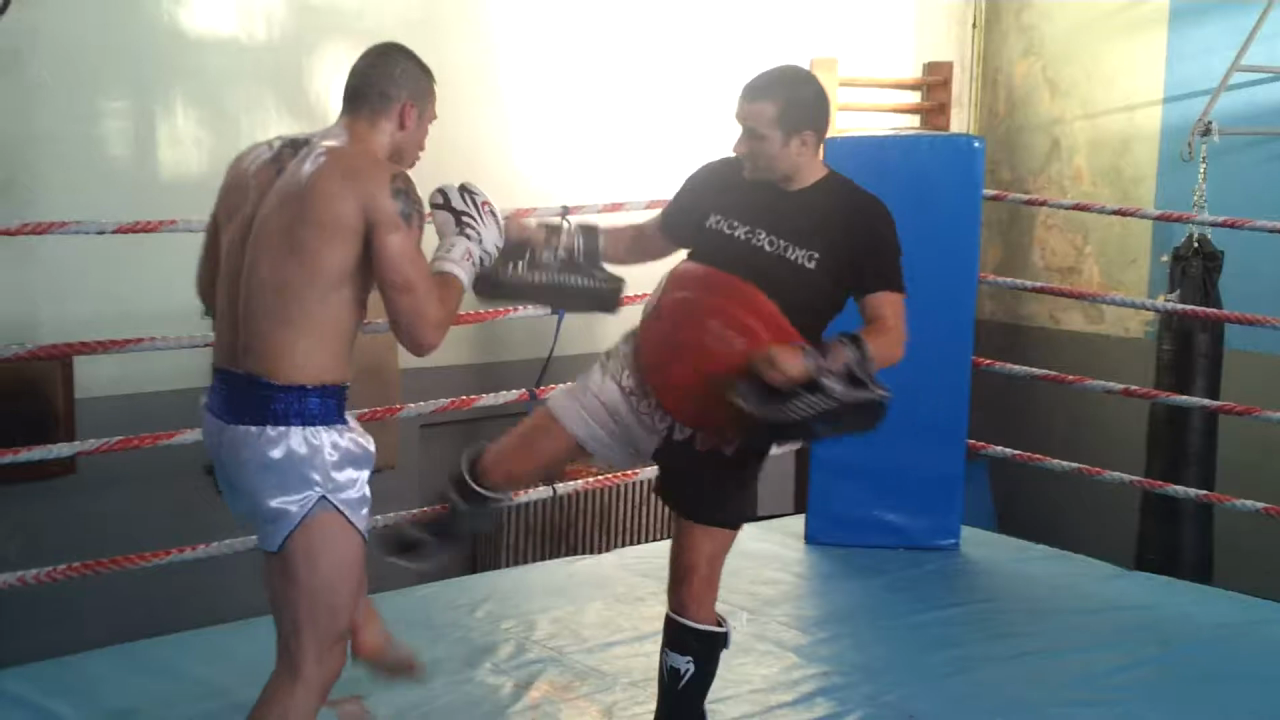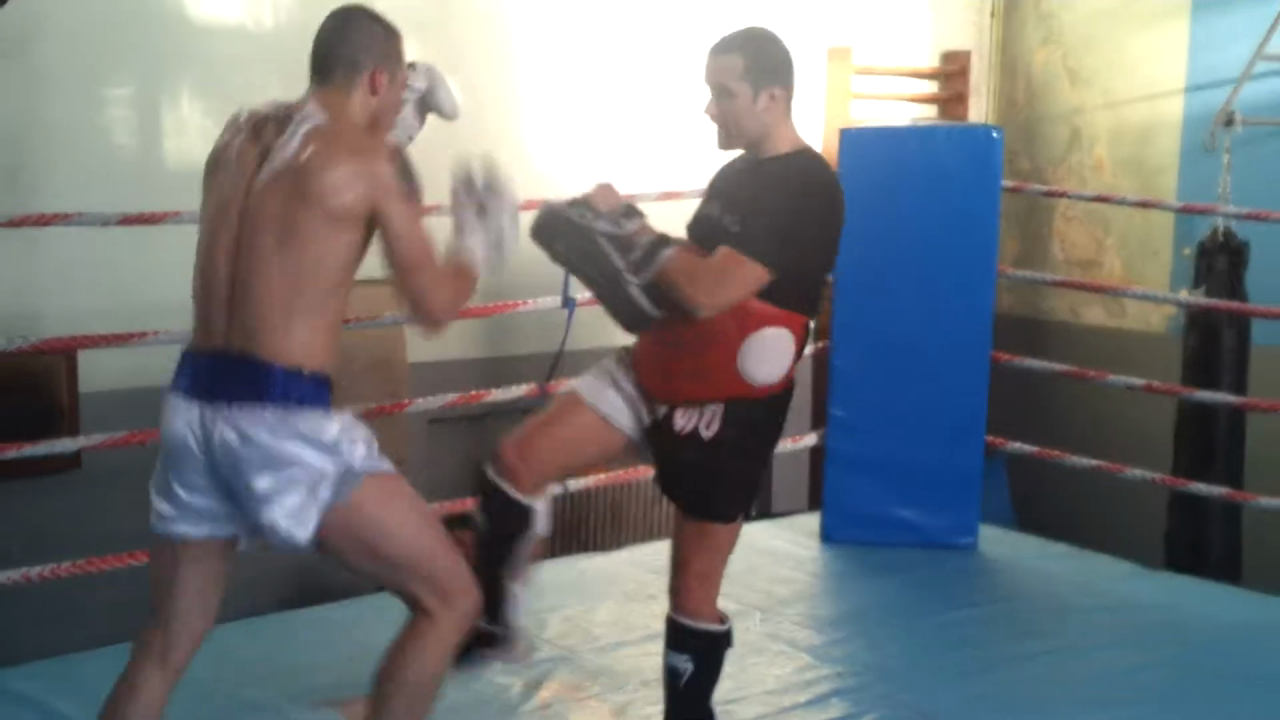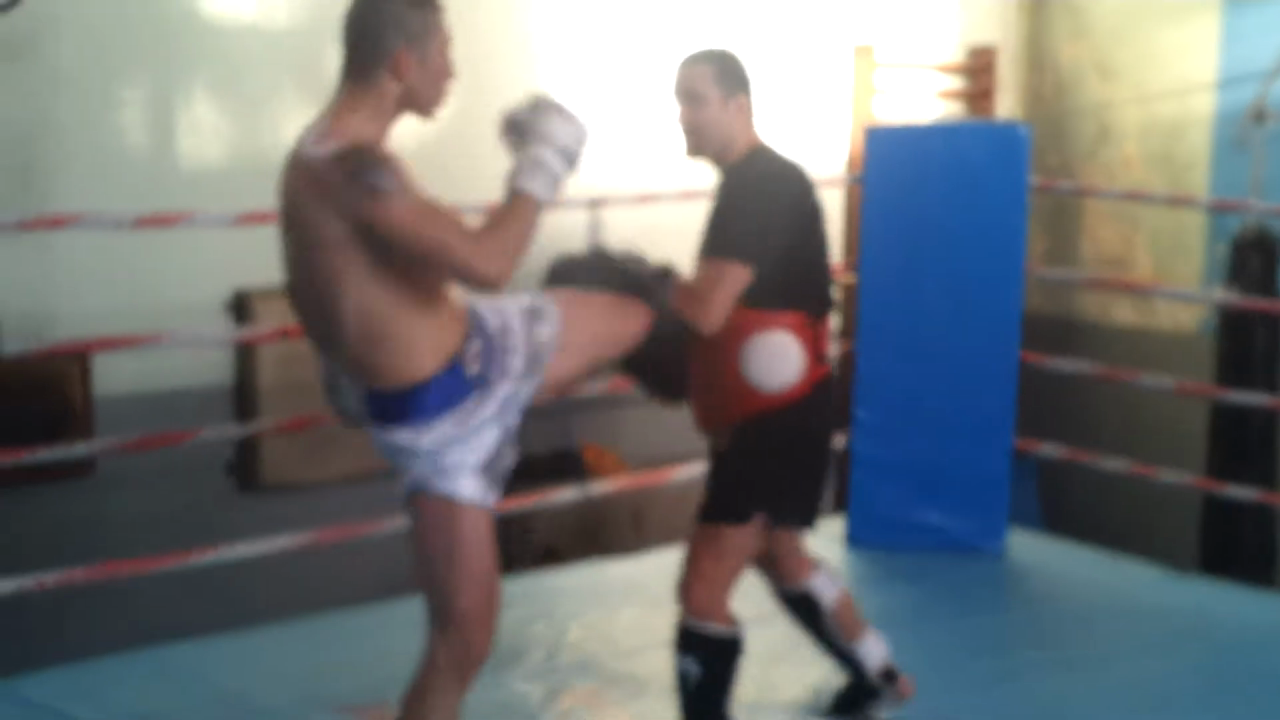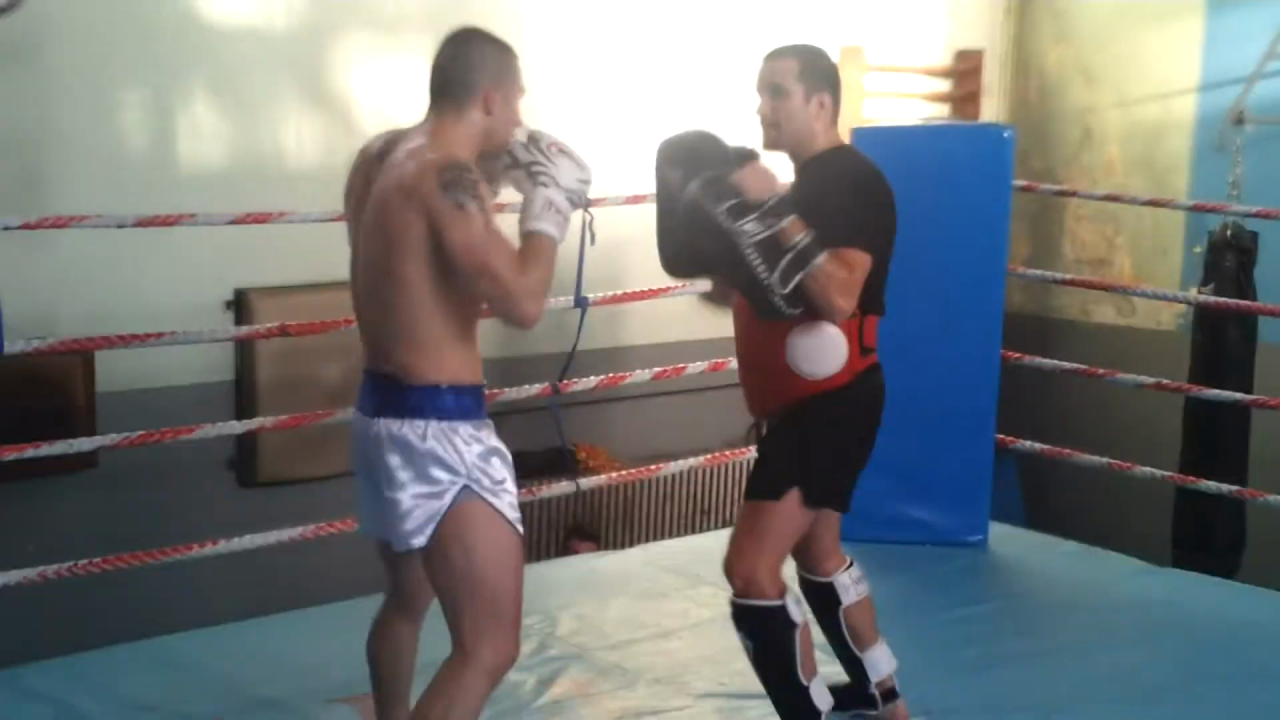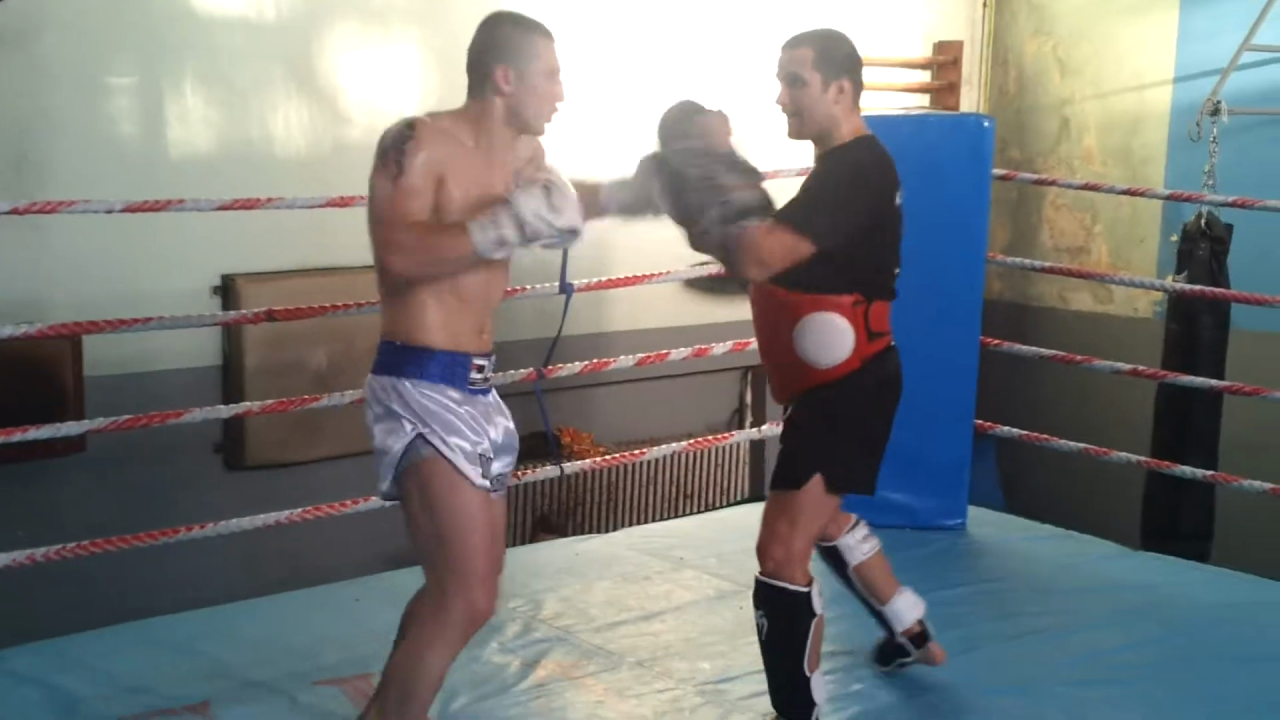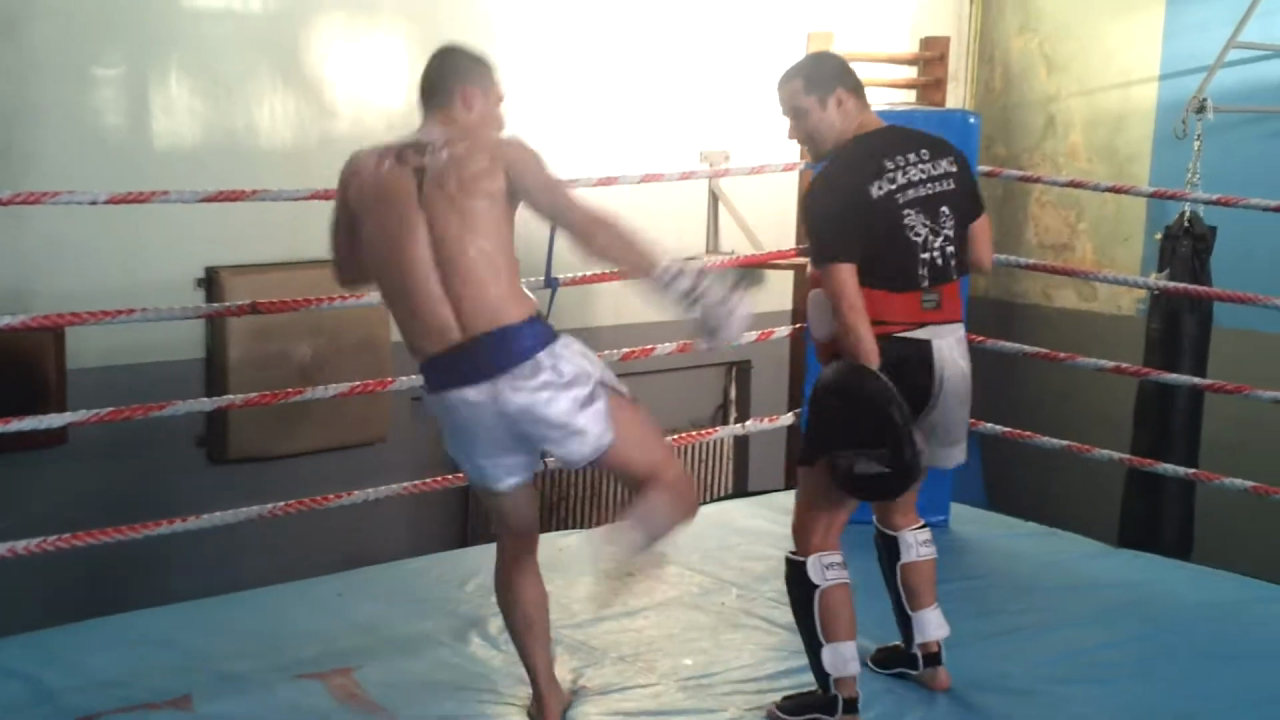
dt=0.4s
person 1, frame 1
left shoulder: (253, 163)
right shoulder: (381, 185)
right elbow: (421, 331)
right wrist: (466, 246)
left hip: (231, 411)
right hip: (294, 430)
right knee: (313, 661)
left ankle: (364, 631)
person 1, frame 2
left shoulder: (239, 135)
right shoulder: (374, 162)
right elbow: (434, 306)
left wrist: (395, 122)
right wrist: (480, 241)
left hip: (196, 407)
right hip: (284, 425)
left knee: (170, 643)
right knee: (451, 600)
person 1, frame 3
left shoulder: (327, 157)
right shoulder: (346, 167)
left elbow: (311, 299)
right elbow: (487, 265)
left wrist: (345, 369)
right wrist: (543, 160)
right hip: (431, 418)
left knee: (631, 315)
right knee: (462, 643)
person 1, frame 4
left shoulder: (377, 157)
right shoulder: (445, 176)
right elbow: (522, 303)
left wrist: (489, 176)
right wrist: (550, 200)
left hip: (383, 414)
right hip: (437, 428)
left knee: (409, 600)
right knee: (489, 647)
person 1, frame 5
left shoulder: (519, 153)
right shoulder: (415, 140)
left elbow: (553, 201)
right elbow: (398, 258)
right wrist: (509, 226)
left hip: (469, 387)
right hip: (424, 389)
left knee: (454, 585)
right knee: (468, 600)
person 1, frame 6
left shoulder: (361, 170)
right shoulder: (493, 153)
left elbow: (349, 272)
right elbow: (589, 228)
right wrist: (683, 280)
left hip: (456, 392)
right hip: (531, 363)
left knee: (517, 544)
right knee: (674, 485)
right ankle: (631, 539)
person 2, frame 1
left shoulder: (859, 220)
right shoulder: (717, 180)
left elbow: (889, 337)
right elbow: (649, 242)
left wrist: (811, 365)
right wrist: (560, 238)
left hip: (728, 416)
right hip: (643, 374)
left knee: (692, 597)
right knee: (499, 463)
right ankle: (441, 533)
person 2, frame 2
left shoulder: (806, 188)
right shoulder: (741, 176)
left elbow: (709, 292)
left wrist: (623, 223)
right wrist: (620, 248)
left hip: (731, 405)
right hip: (662, 363)
left knee: (692, 592)
right knee: (515, 468)
right ankle: (491, 623)
person 2, frame 3
left shoulder: (757, 186)
right shoulder: (753, 183)
left elbow: (706, 313)
left hip: (773, 420)
right hip: (761, 412)
left knee: (702, 592)
right knee: (779, 557)
person 2, frame 4
left shoulder: (852, 181)
right shoulder: (804, 184)
left elbow: (836, 298)
right elbow: (749, 286)
left wrist: (771, 214)
right wrist: (707, 200)
left hip: (830, 403)
right hip: (808, 401)
left knee: (751, 571)
right knee: (817, 552)
person 2, frame 5
left shoulder: (857, 173)
right shoulder: (836, 164)
left elbow: (758, 261)
right elbow: (761, 249)
left wrist: (720, 164)
left hip: (847, 388)
right hip: (828, 382)
left knee: (781, 553)
right knee: (826, 519)
right ankle: (913, 634)
person 2, frame 6
left shoulder: (834, 183)
right shoulder: (943, 156)
left elbow: (845, 299)
right elbow: (980, 257)
left wrist: (871, 388)
left hip: (876, 365)
right hip: (945, 353)
left knee: (814, 531)
right knee: (897, 507)
right ankle: (925, 653)
